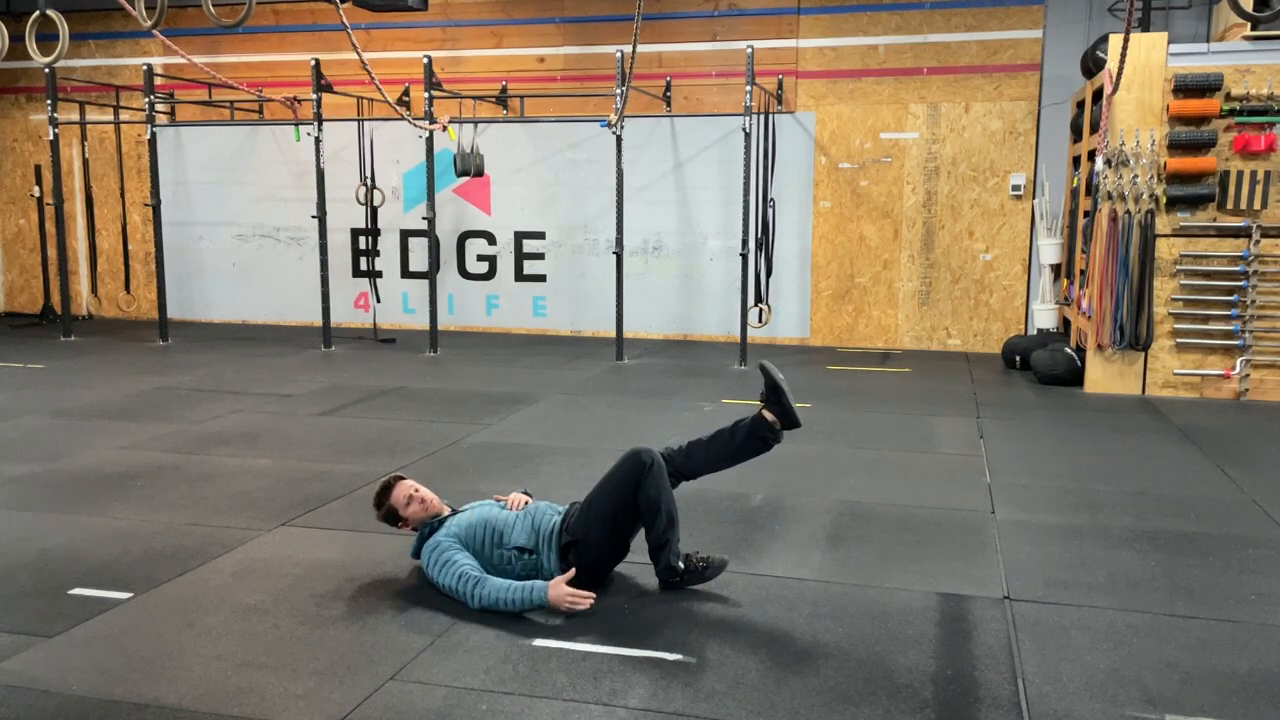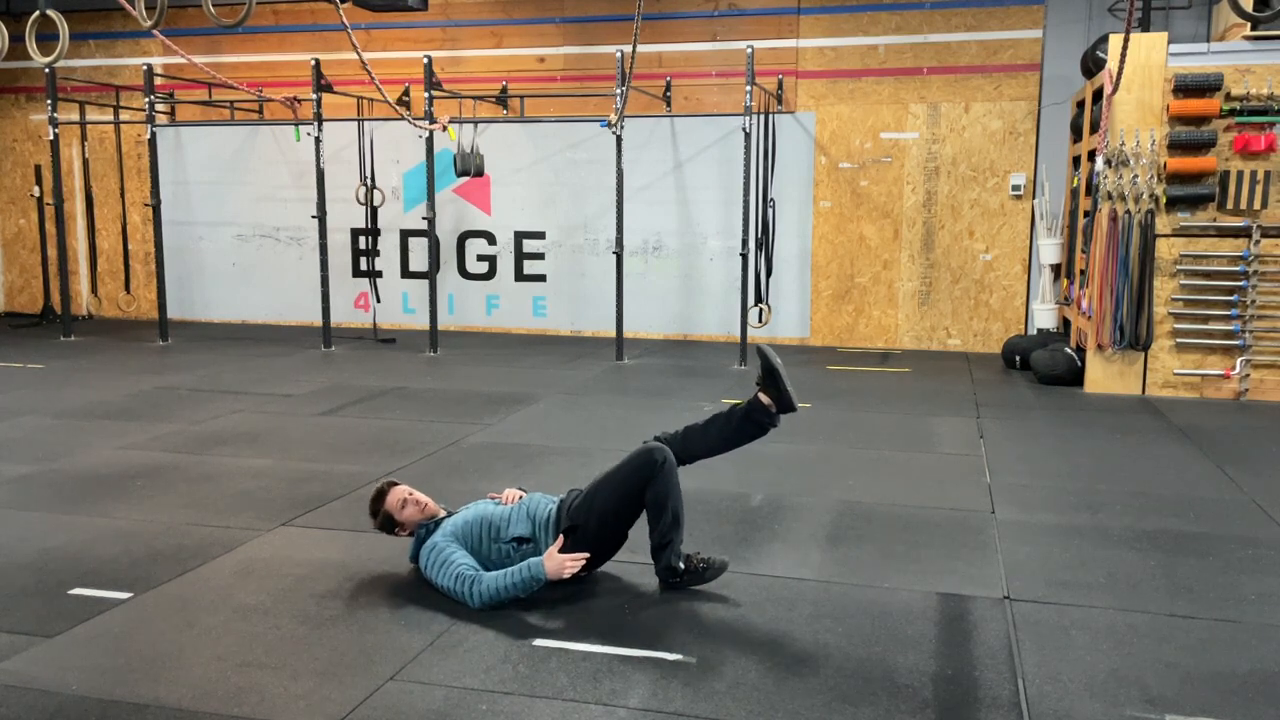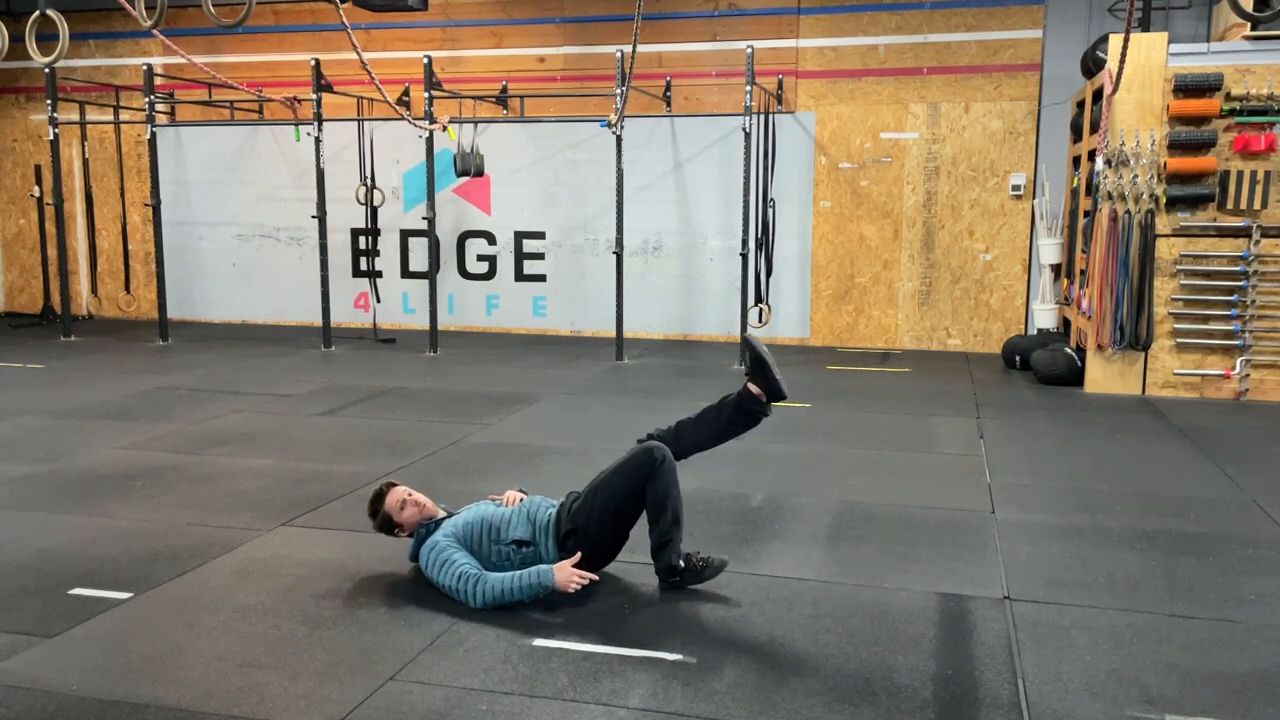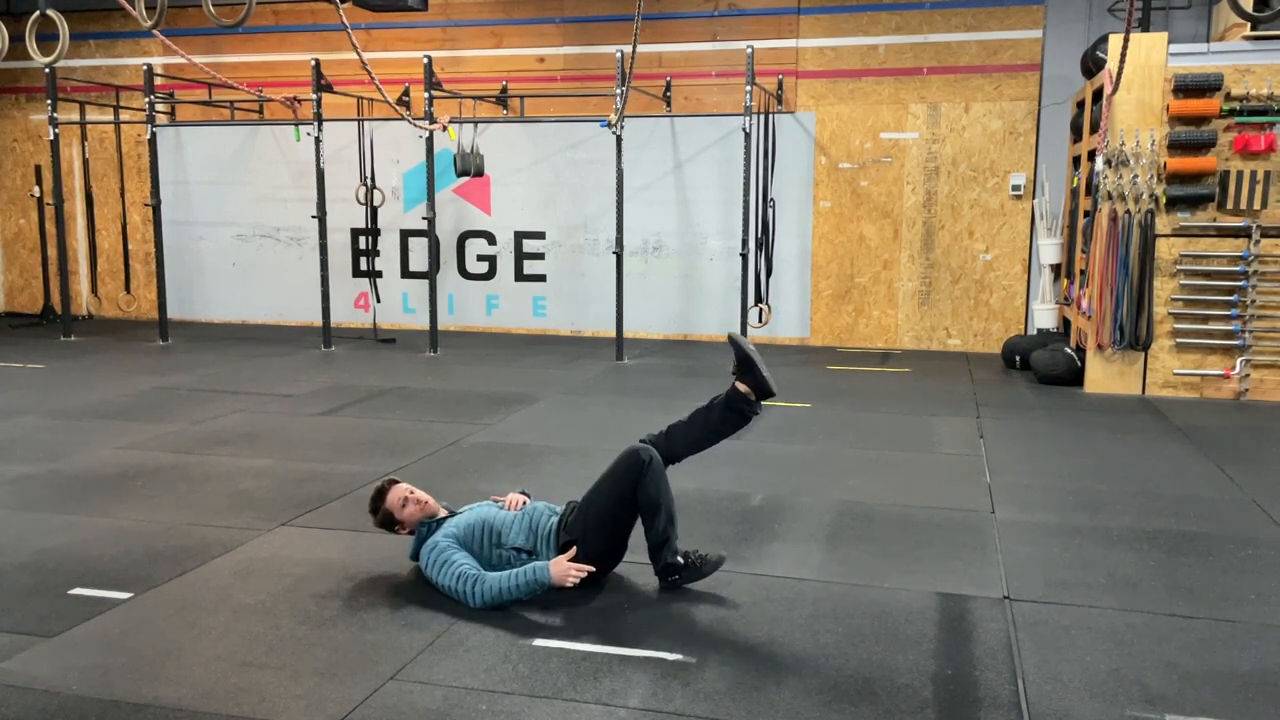
dt=0.7s
person 1, frame 1
left shoulder: (467, 510)
right shoulder: (439, 549)
right elbow: (478, 590)
left wrist: (520, 496)
right wrist: (543, 593)
left hip: (571, 523)
right hip: (577, 553)
left knee: (670, 462)
right knee: (642, 462)
left ankle: (768, 421)
right ankle: (673, 568)
person 1, frame 2
left shoulder: (462, 516)
right shoulder: (435, 550)
right elbow: (476, 590)
left wrist: (516, 492)
right wrist: (539, 568)
left hip: (569, 511)
right hip: (574, 537)
left knee: (665, 447)
right knee: (655, 459)
left ankle: (765, 405)
right ankle: (673, 568)
person 1, frame 3
left shoulder: (461, 517)
right shoulder: (436, 550)
right elbow: (478, 589)
left wrist: (515, 494)
right wrist: (547, 577)
left hip: (569, 514)
right hip: (574, 542)
left knee: (657, 444)
right knee: (653, 458)
left ankle: (755, 395)
right ankle: (673, 567)
person 1, frame 4
left shoulder: (465, 513)
right shoulder: (436, 550)
right elbow: (478, 590)
left wrist: (519, 496)
right wrist: (544, 574)
left hip: (570, 522)
right hip: (576, 551)
left knee: (652, 449)
right knee: (641, 460)
left ankle: (744, 394)
right ankle: (671, 566)
